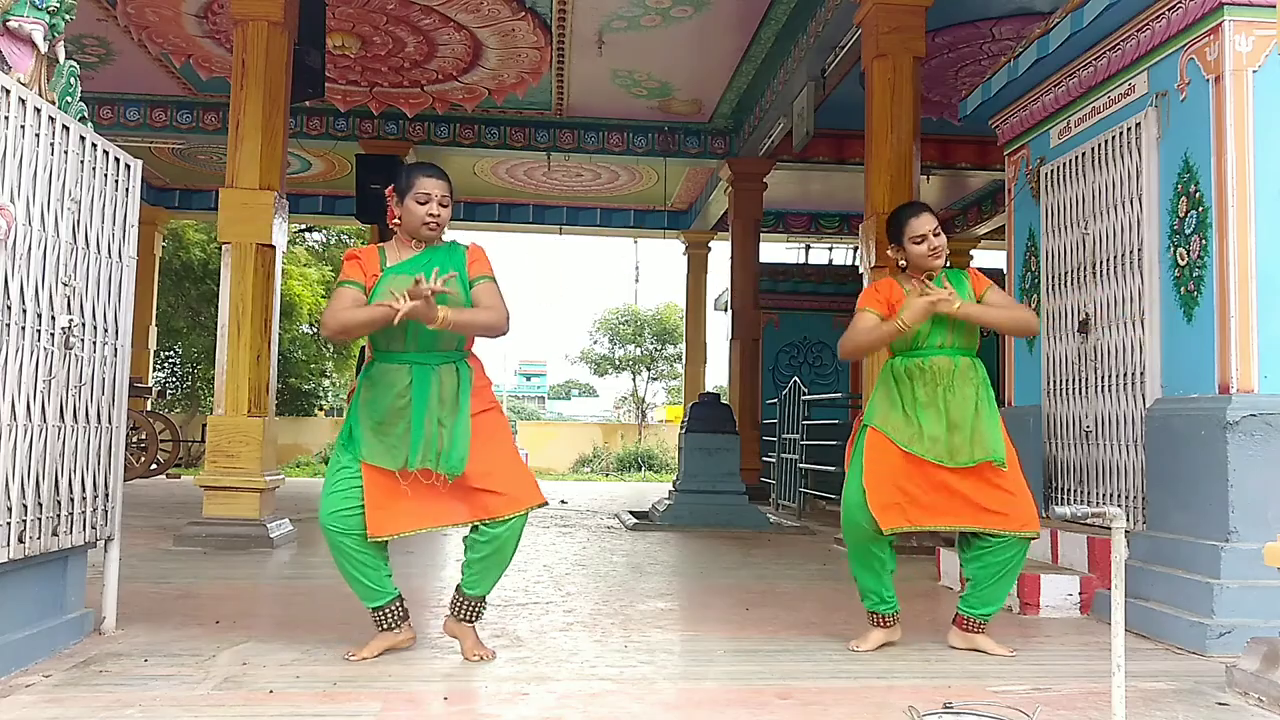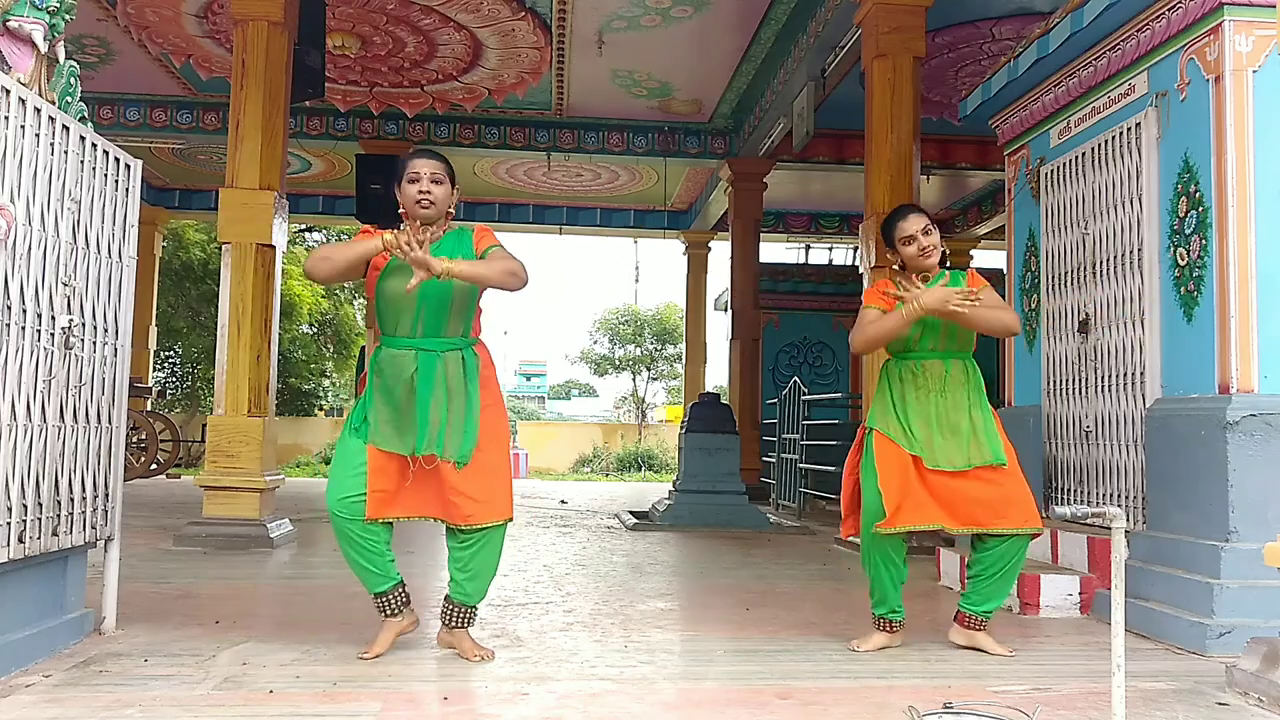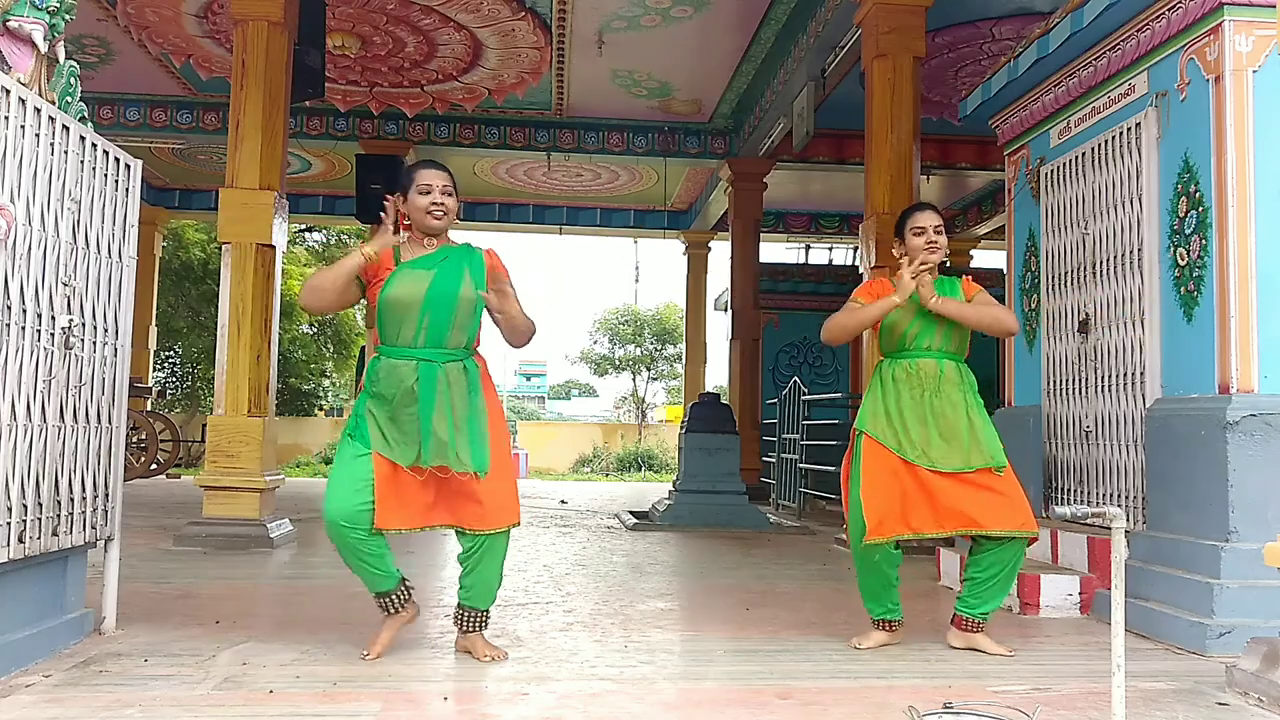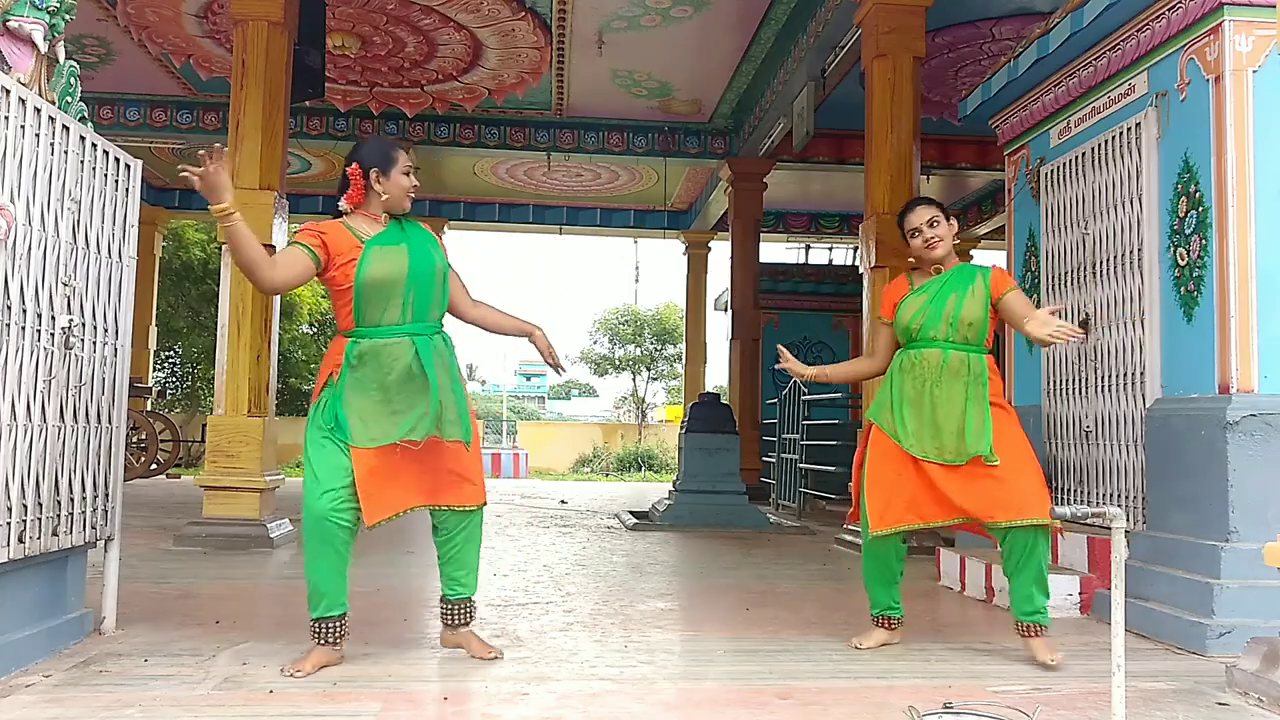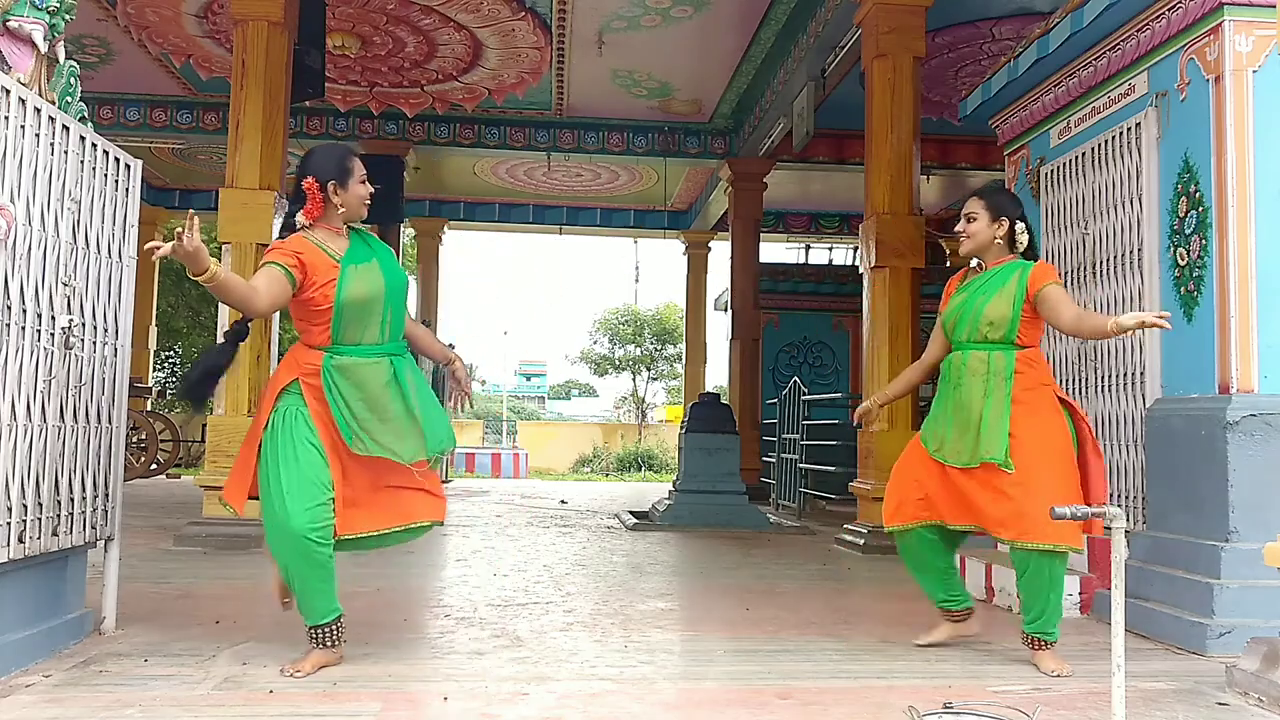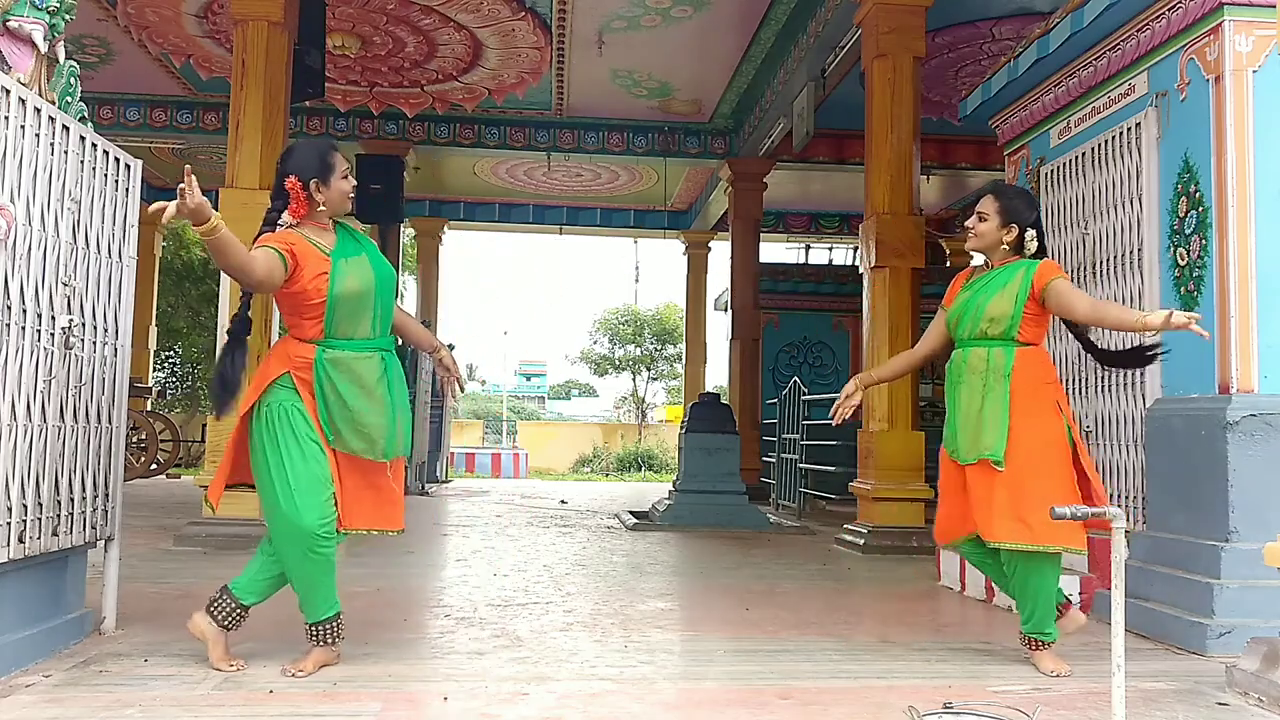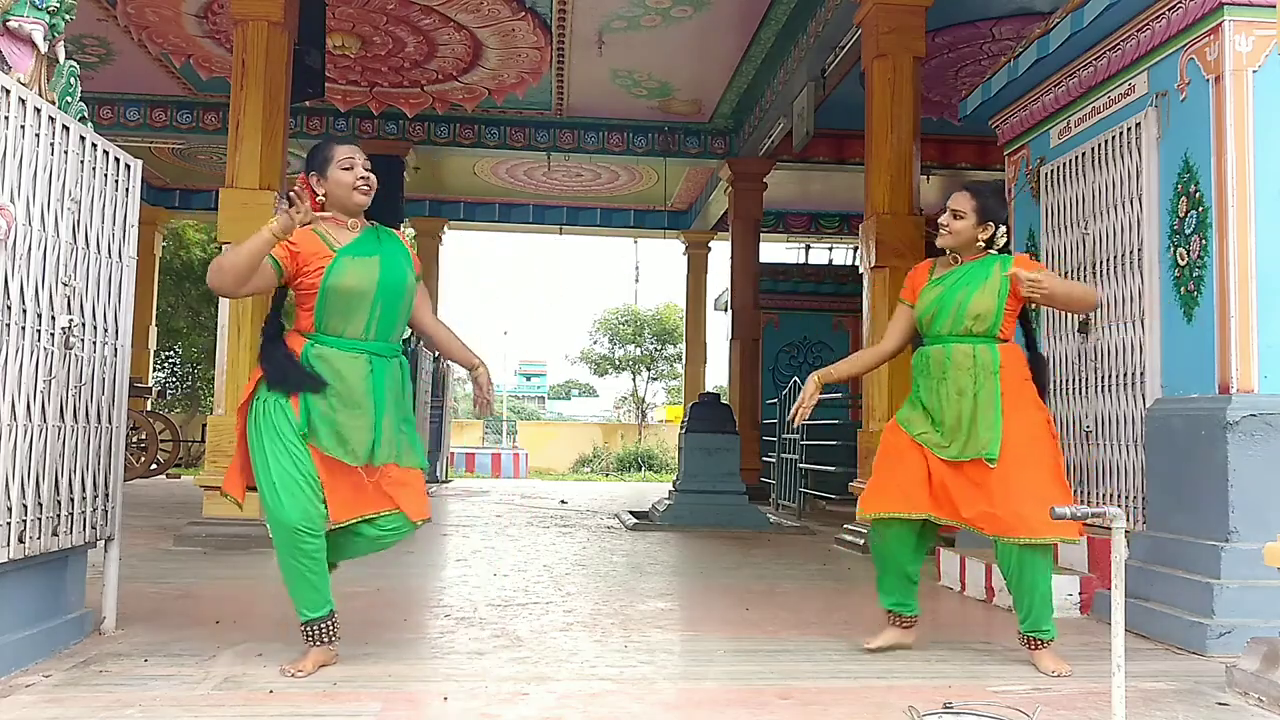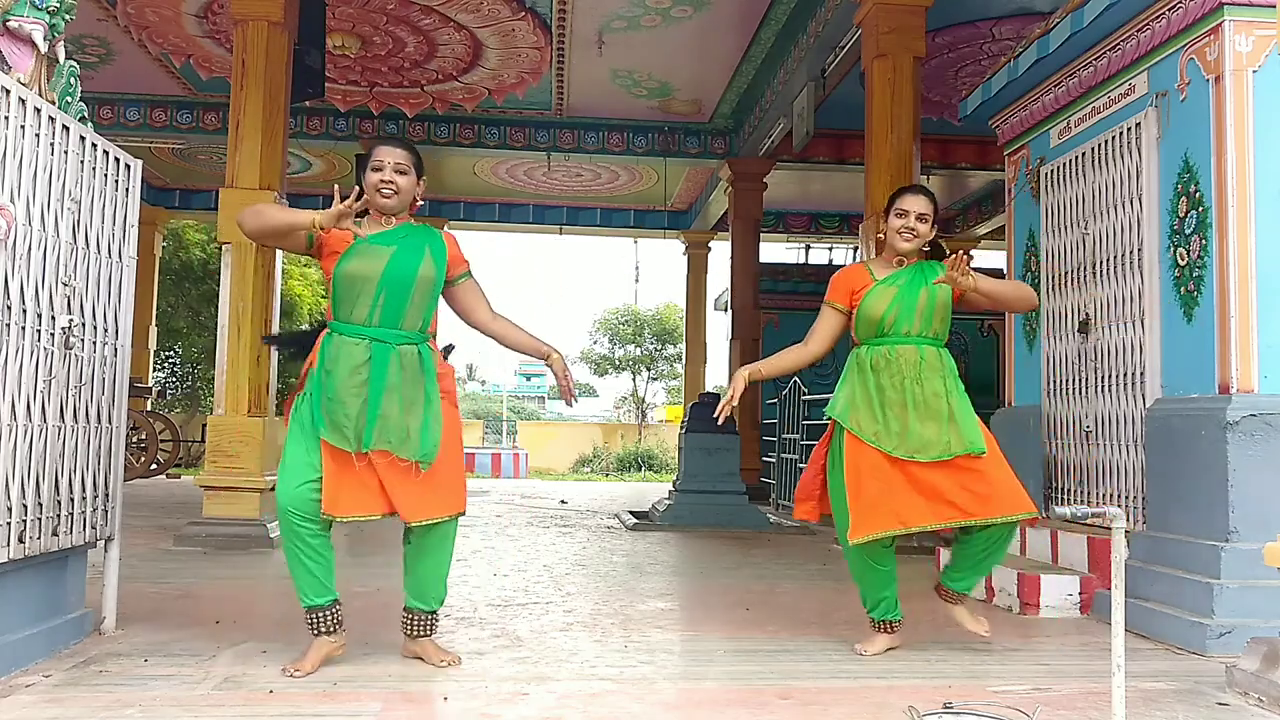
dt=0.3s
person 1, frame 1
left shoulder: (468, 258)
right shoulder: (363, 261)
left elbow: (497, 321)
right elbow: (332, 327)
left wrist: (434, 316)
right wrist: (395, 306)
left hip: (458, 401)
right hip: (383, 405)
left knee: (509, 508)
right knee: (340, 515)
left ankle: (463, 615)
right ankle: (393, 623)
person 1, frame 2
left shoulder: (475, 241)
right shoulder: (375, 244)
left elbow: (517, 275)
right elbow: (315, 266)
left wrist: (442, 265)
right wrist: (386, 245)
left hip: (461, 391)
right hip: (391, 392)
left knee: (481, 510)
right knee: (349, 501)
left ankle: (456, 624)
right ankle: (395, 610)
person 1, frame 3
left shoulder: (480, 261)
right shoulder: (376, 260)
left elbow: (520, 334)
right elbow: (312, 300)
left wrist: (498, 304)
right wrist: (371, 251)
left hip: (461, 401)
right hip: (387, 403)
left knee: (489, 517)
right knee: (345, 513)
left ankle: (470, 628)
right ankle: (397, 603)
person 1, frame 4
left shoulder: (421, 236)
right shoulder: (328, 237)
left elbow: (465, 305)
right elbow: (268, 274)
left wrist: (529, 330)
right wrist: (223, 206)
left hip: (429, 383)
right hip: (359, 385)
left knee: (459, 497)
right knee: (327, 506)
left ankle: (456, 622)
right ankle: (326, 638)
person 1, frame 5
left shoulder: (372, 246)
right shoulder: (296, 253)
left elbow: (399, 319)
right elbow: (254, 299)
left wrist: (449, 356)
right wrist: (199, 260)
left hip: (385, 398)
right hip: (319, 398)
left knee: (417, 510)
right knee: (301, 522)
left ankle: (303, 560)
right ankle: (326, 639)
person 1, frame 6
left shoulder: (357, 240)
right shoulder: (284, 247)
left elbow: (389, 309)
right elbow: (244, 271)
left wrist: (437, 348)
right wrist: (208, 222)
left hip: (365, 396)
right hip: (305, 395)
left knee: (329, 524)
right knee: (306, 520)
left ankle: (221, 615)
right ankle: (324, 638)
person 1, frame 7
left shoulder: (393, 244)
right shoulder: (299, 243)
left elbow: (425, 319)
right elbow: (221, 280)
left wrist: (474, 364)
right wrist: (276, 228)
left hip: (373, 398)
right hip: (303, 393)
left knee: (399, 515)
right knee: (298, 517)
left ankle: (316, 564)
right ankle: (321, 637)
person 1, frame 8
left shoulder: (440, 246)
right shoulder: (339, 233)
left elbow: (487, 318)
right elbow: (250, 221)
left wrist: (549, 353)
right wrist: (319, 220)
left hip: (413, 388)
right hip: (338, 383)
left knee: (433, 506)
right knee: (300, 499)
left ankle: (419, 630)
right ankle: (327, 631)
person 2, frame 1
left shoulder: (970, 281)
right shoulder: (883, 293)
left elbow: (1029, 324)
right elbow: (848, 349)
left wrist: (958, 309)
right wrist: (907, 319)
left hip: (967, 411)
right hip: (901, 409)
left knee: (1008, 516)
right knee: (861, 509)
left ankle: (969, 624)
right ankle: (883, 618)
person 2, frame 2
left shoulder: (967, 281)
right shoulder: (884, 293)
left elbow: (1011, 323)
right elbow: (859, 342)
left wrist: (939, 307)
right wrist: (919, 306)
left hip: (965, 414)
right hip: (900, 413)
left knee: (1010, 514)
right knee: (882, 509)
left ankle: (971, 621)
right ankle: (887, 623)
person 2, frame 3
left shoulder: (963, 289)
right shoulder: (877, 290)
left elbow: (1009, 325)
right elbow: (831, 333)
left wrist: (935, 300)
right wrist: (898, 296)
left hip: (957, 415)
right hip: (892, 415)
left knee: (1007, 520)
right knee: (872, 520)
left ankle: (968, 624)
right ankle: (885, 621)
person 2, frame 4
left shoulder: (989, 280)
right shoulder: (898, 289)
left elbow: (1028, 319)
right elbow: (874, 362)
left wrist: (1041, 327)
right wrist: (810, 373)
left hip: (973, 408)
right hip: (905, 410)
left knee: (1021, 510)
right knee: (887, 515)
left ankle: (1033, 626)
right ankle: (887, 620)
person 2, frame 5
left shoulder: (1033, 274)
right shoulder: (956, 285)
left elbow: (1071, 320)
right elbow: (931, 357)
left wrist: (1119, 324)
right wrist: (880, 398)
left hip: (1018, 408)
right hip: (958, 411)
left knee: (1033, 520)
right knee: (914, 509)
left ankle: (1041, 639)
right ankle: (957, 613)
person 2, frame 6
left shoulder: (1038, 273)
right shoulder: (962, 282)
left elbow: (1084, 309)
right elbow: (923, 349)
left wrist: (1143, 319)
right wrist: (865, 378)
left hip: (1020, 408)
right hip: (966, 412)
left knee: (1023, 522)
right knee: (969, 529)
left ankle: (1039, 639)
right ankle: (1057, 608)
person 2, frame 7
left shoulder: (1011, 268)
right shoulder: (922, 275)
left elbow: (1086, 296)
right elbow: (886, 347)
left wrist: (1043, 289)
right wrist: (822, 376)
left hip: (996, 404)
right hip: (931, 406)
left knee: (1017, 514)
right knee: (894, 509)
left ankle: (1038, 639)
right ankle: (902, 619)
person 2, frame 8
left shoulder: (946, 275)
right shoulder: (851, 278)
left elbow: (1027, 299)
right elbow: (812, 347)
left wrist: (972, 285)
right wrist: (750, 372)
left hip: (938, 405)
right hip: (871, 407)
left knee: (996, 504)
right knee: (868, 520)
left ankle: (954, 589)
right ankle: (885, 622)
